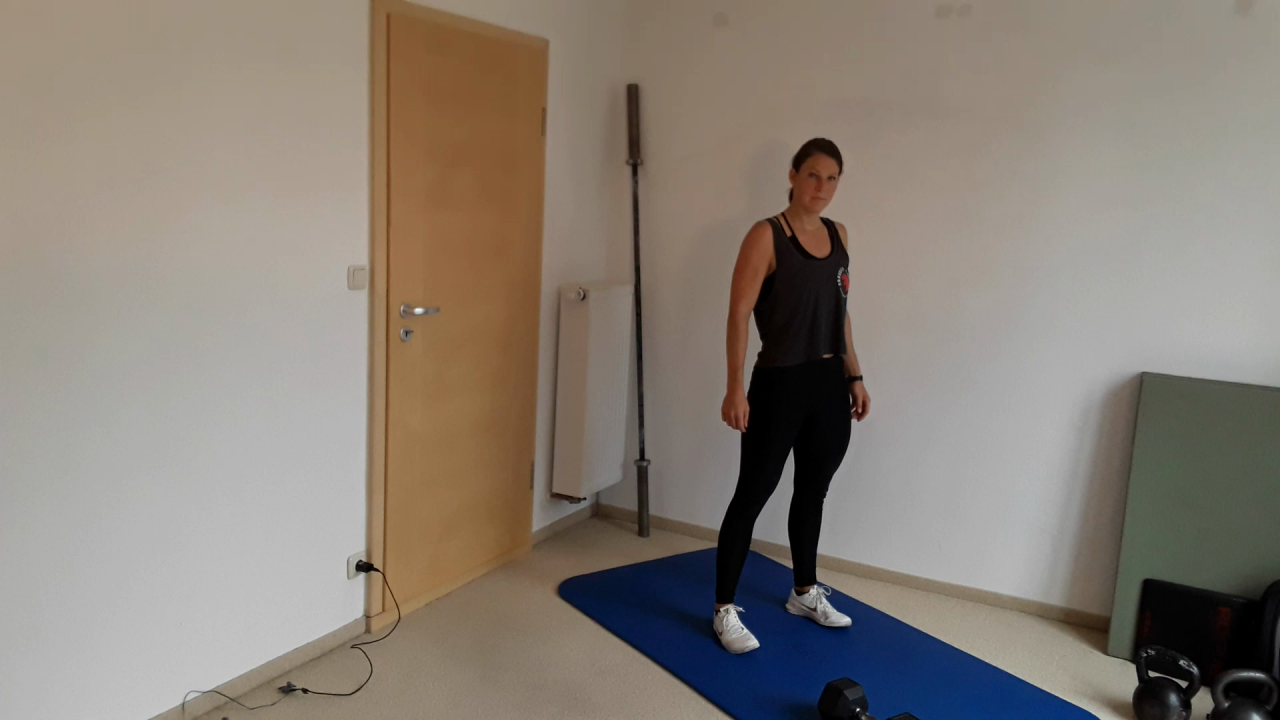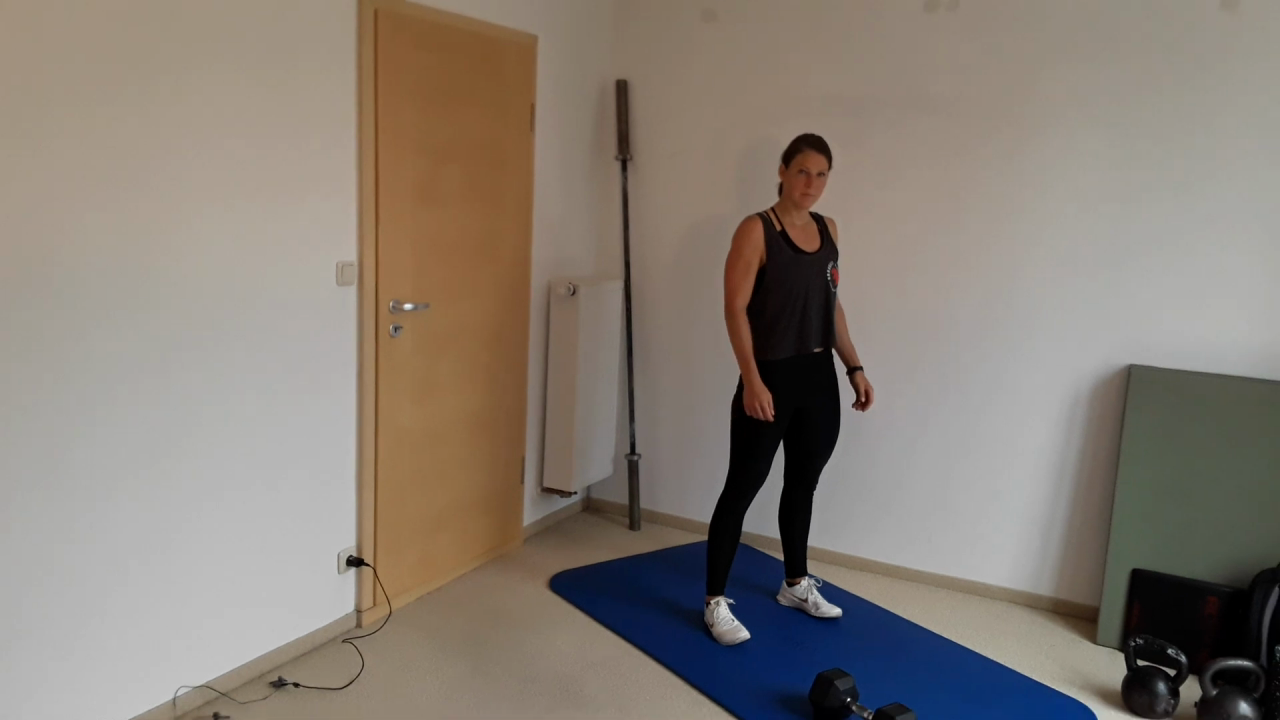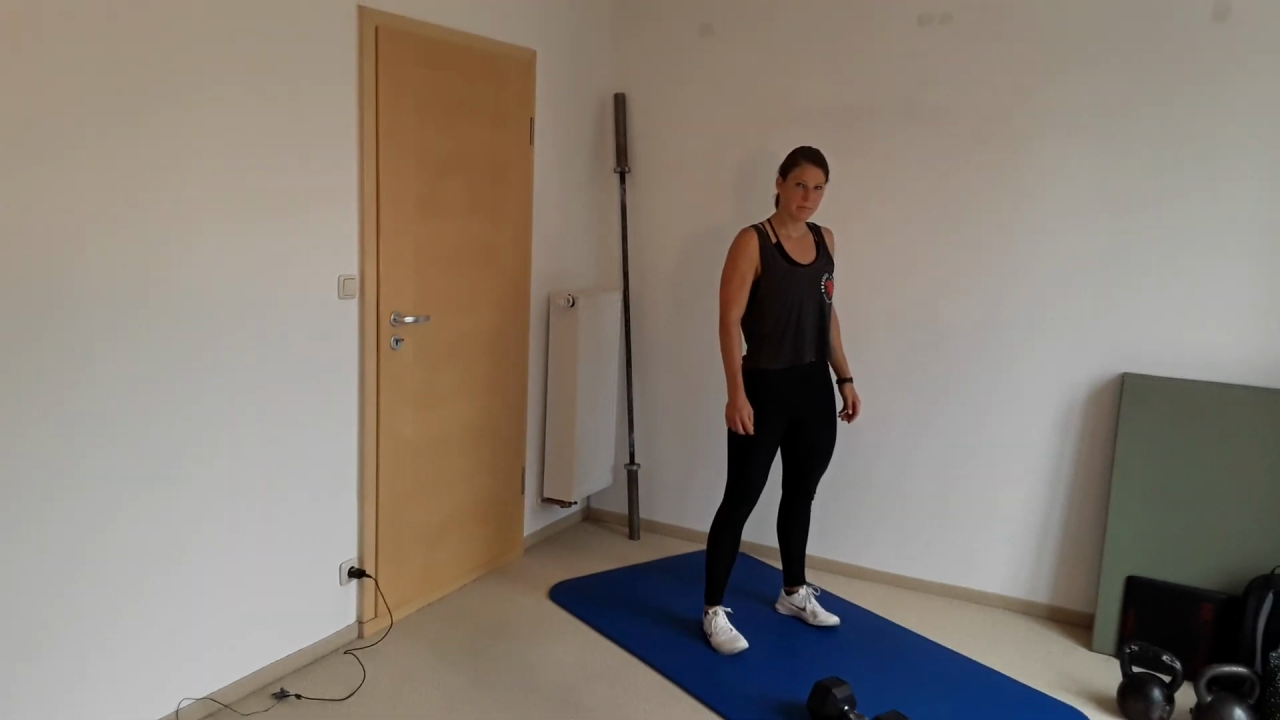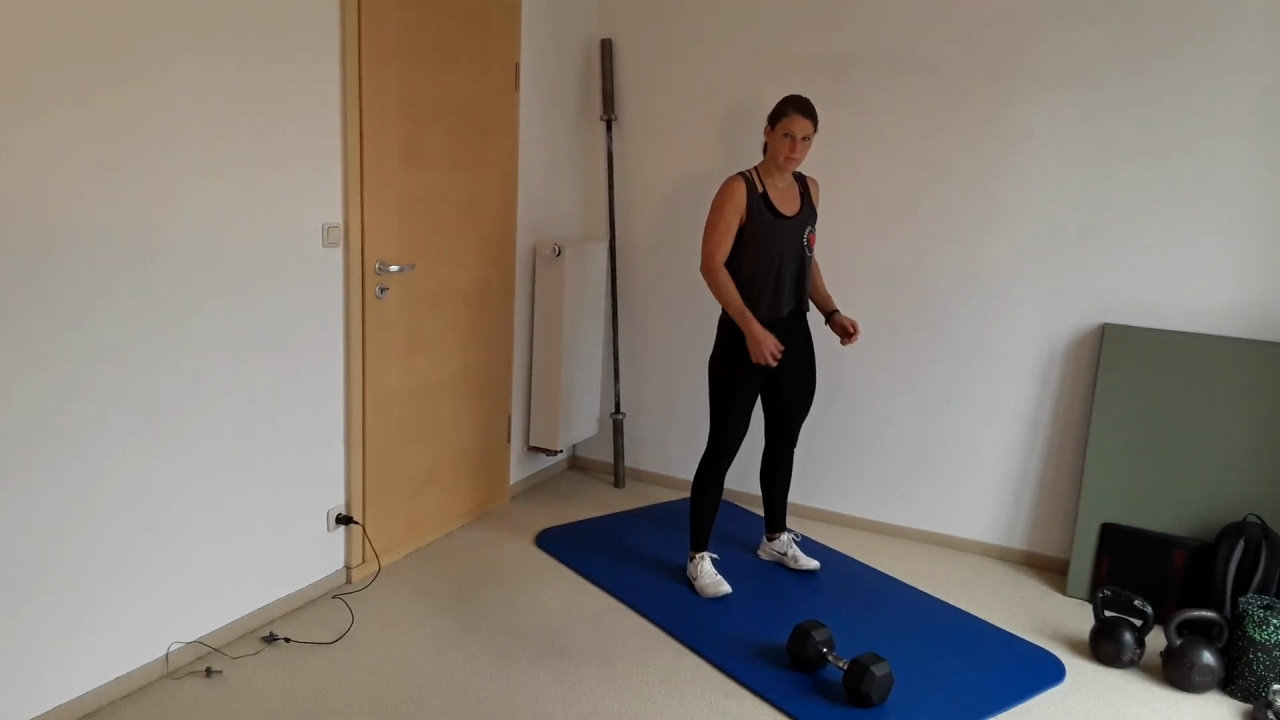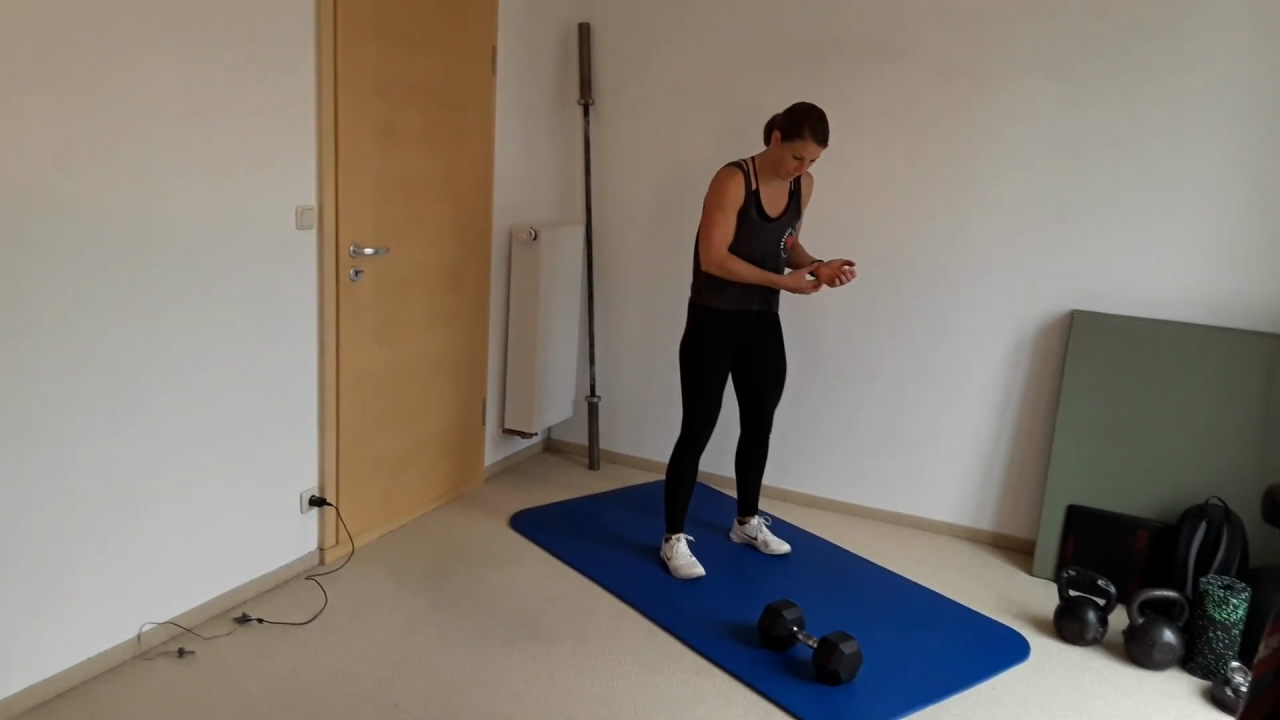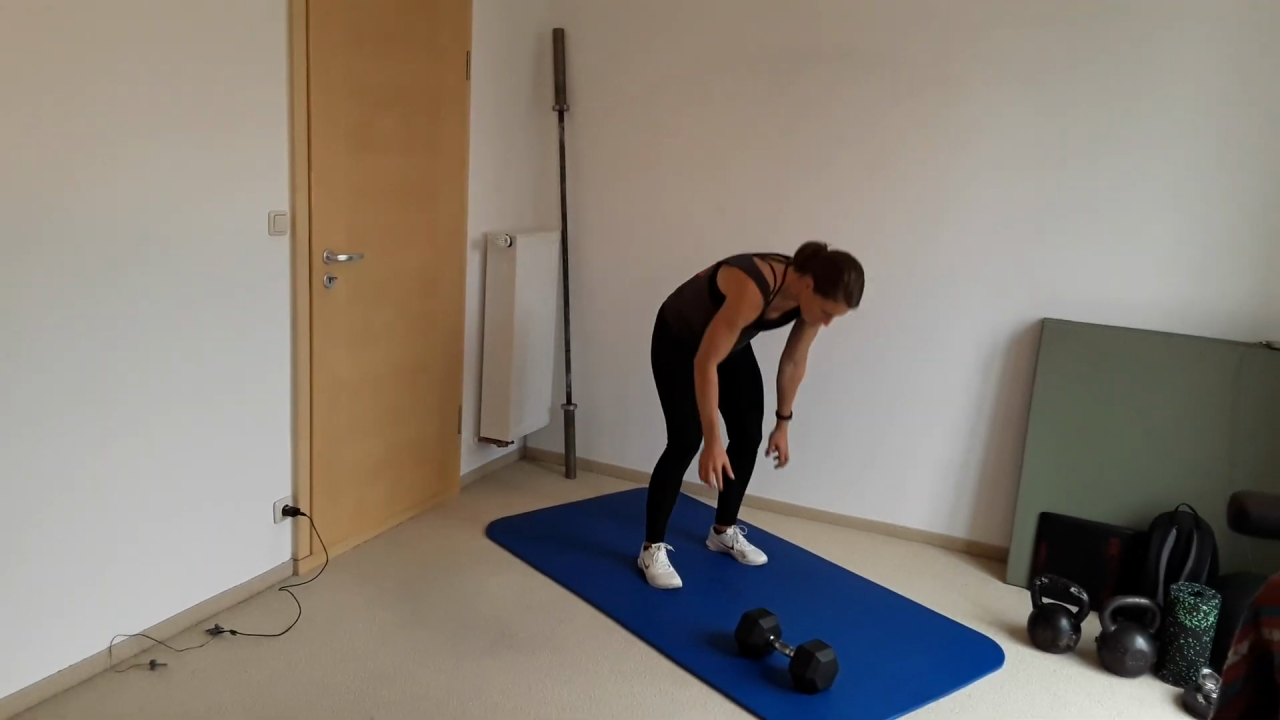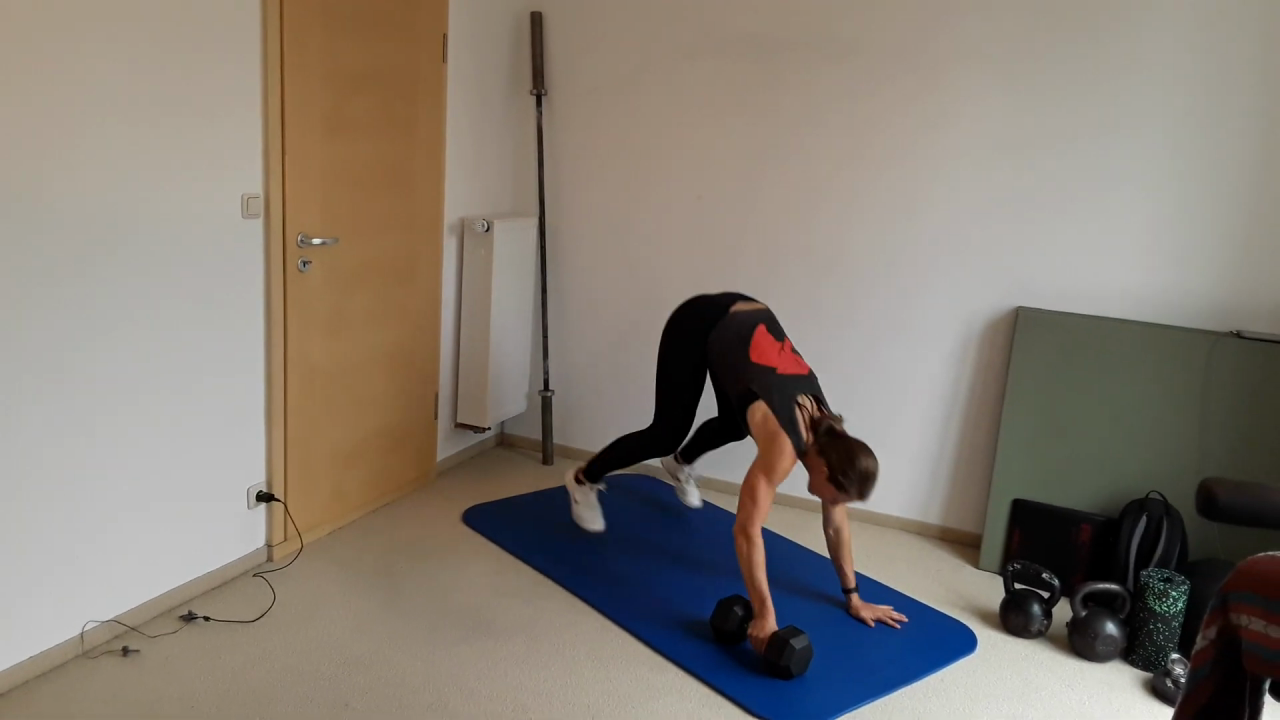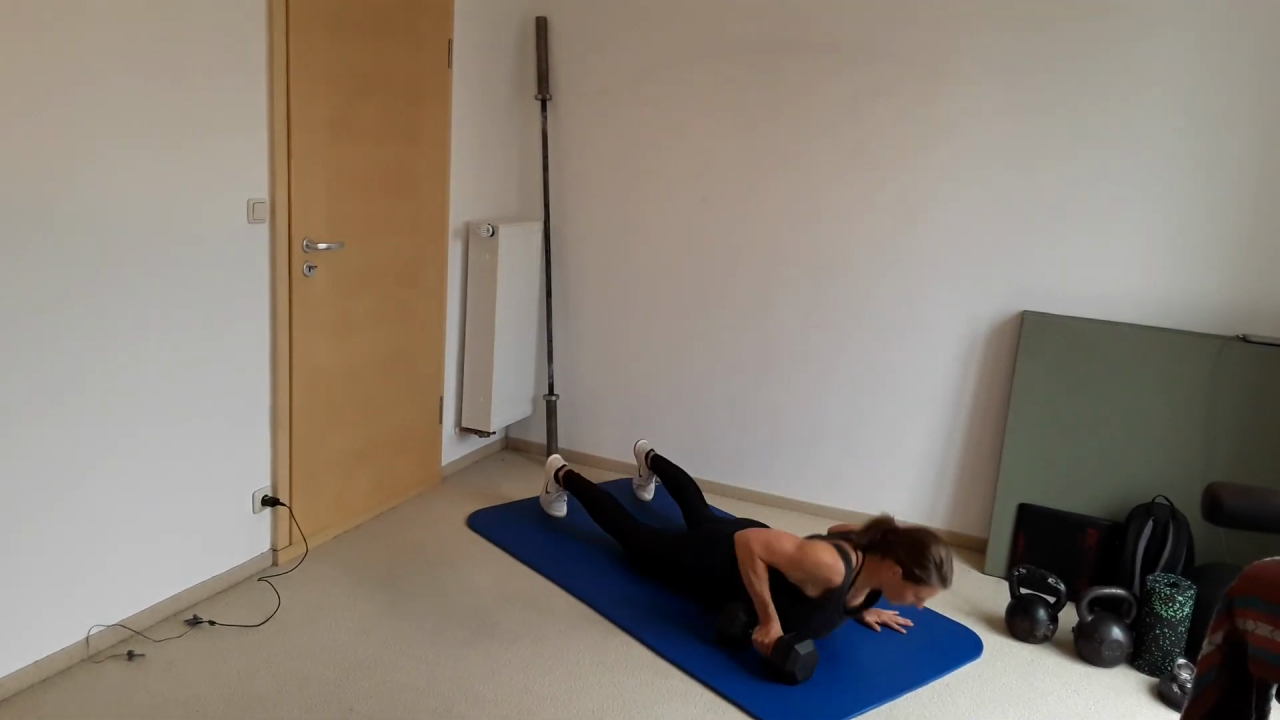
dt=0.5s
person 1, frame 1
left shoulder: (839, 235)
right shoulder: (766, 236)
right elbow: (739, 313)
left wrist: (855, 377)
right wrist: (736, 387)
left hip: (829, 384)
right hip: (780, 383)
left knee: (813, 492)
right knee: (753, 495)
left ankle: (805, 593)
right ankle: (725, 609)
person 1, frame 2
left shoulder: (828, 229)
right shoulder: (756, 230)
right elbow: (735, 309)
left wrist: (855, 368)
right wrist: (752, 380)
left hip: (819, 378)
right hip: (772, 377)
left knee: (803, 484)
right knee: (742, 489)
left ankle: (796, 584)
right ankle: (715, 601)
person 1, frame 3
left shoulder: (825, 240)
right shoulder: (752, 242)
right elbow: (729, 321)
left wrist: (844, 378)
right wrist: (736, 393)
left hip: (814, 387)
right hip: (766, 387)
left knee: (801, 494)
right knee: (741, 498)
left ankle: (794, 593)
right ankle: (714, 610)
person 1, frame 4
left shoulder: (809, 189)
right shoulder: (738, 190)
right elbow: (713, 265)
left wrist: (832, 313)
right wrist: (750, 328)
left hip: (794, 336)
right hip: (744, 337)
left knee: (784, 441)
right knee: (724, 447)
left ankle: (776, 538)
right ankle: (699, 556)
person 1, frame 5
left shoulder: (802, 186)
right shoulder: (733, 180)
right elbow: (711, 258)
left wrist: (815, 267)
right wrist: (783, 281)
left hip: (763, 322)
right hip: (713, 322)
left knee: (759, 426)
right knee: (698, 429)
left ankle: (747, 522)
right ankle: (674, 539)
person 1, frame 6
left shoulder: (810, 294)
right shoulder: (752, 290)
left elbow: (794, 359)
right elbow: (706, 362)
left wrist: (783, 422)
right wrist: (712, 442)
left hip: (731, 348)
right hip: (678, 341)
left knee: (749, 439)
right knee: (686, 442)
left ankle: (724, 530)
right ankle: (653, 549)
person 1, frame 7
left shoulder: (836, 441)
right shoulder: (786, 444)
left elbow: (837, 520)
right elbow: (746, 529)
left wrist: (852, 596)
right wrist: (764, 613)
left hip: (751, 320)
right hip: (698, 325)
left knee: (733, 425)
right knee: (666, 430)
left ankle: (680, 464)
right ankle: (585, 482)
person 1, frame 8
left shoulder: (878, 551)
right shoulder: (830, 567)
right elbow: (747, 544)
left wrist: (862, 607)
right wrist: (768, 621)
left hip: (756, 538)
right hip: (722, 566)
left knee: (701, 516)
right knee: (636, 537)
left ankle: (650, 460)
right ankle: (562, 476)
